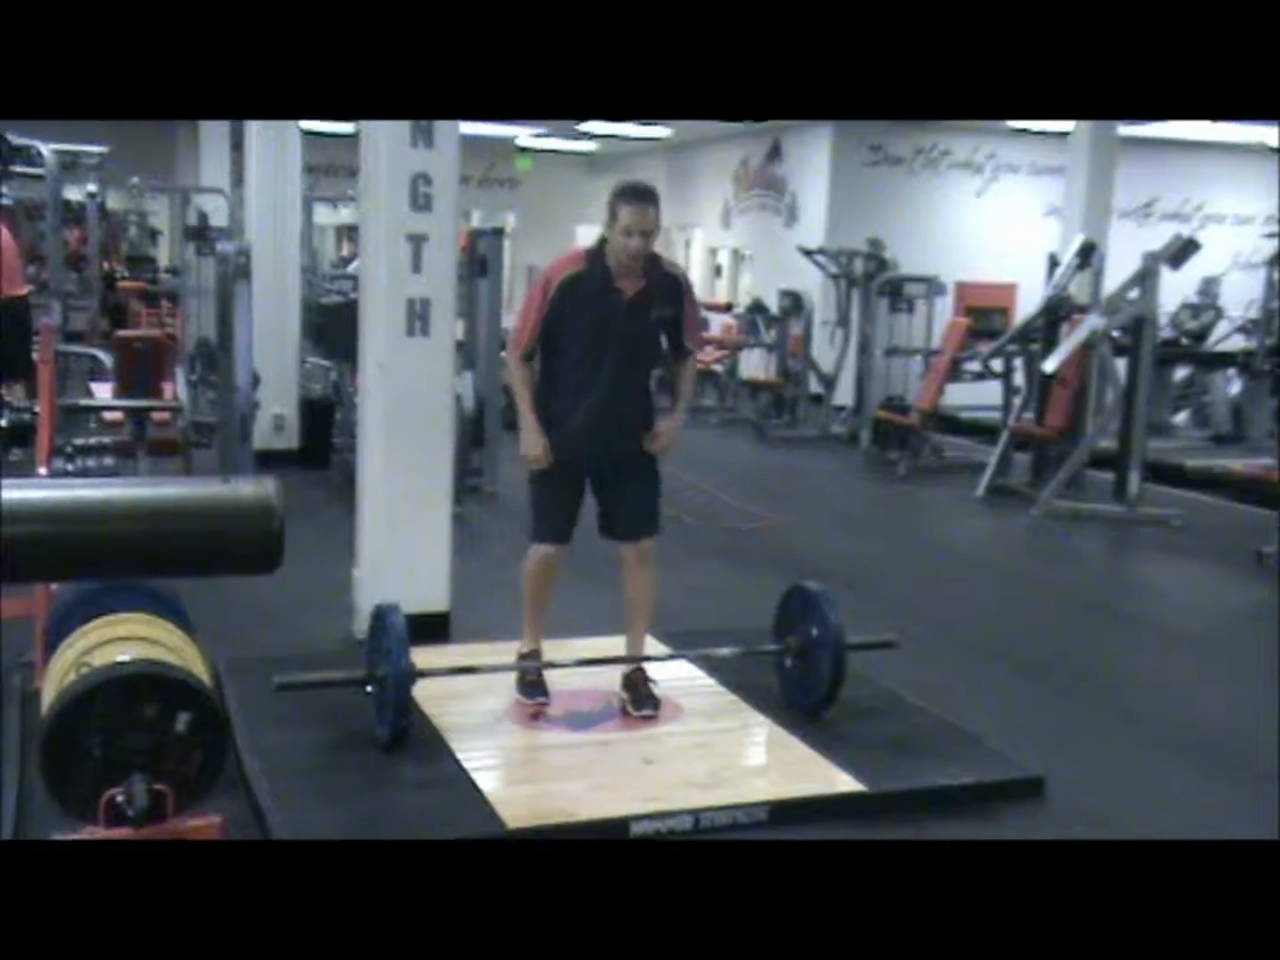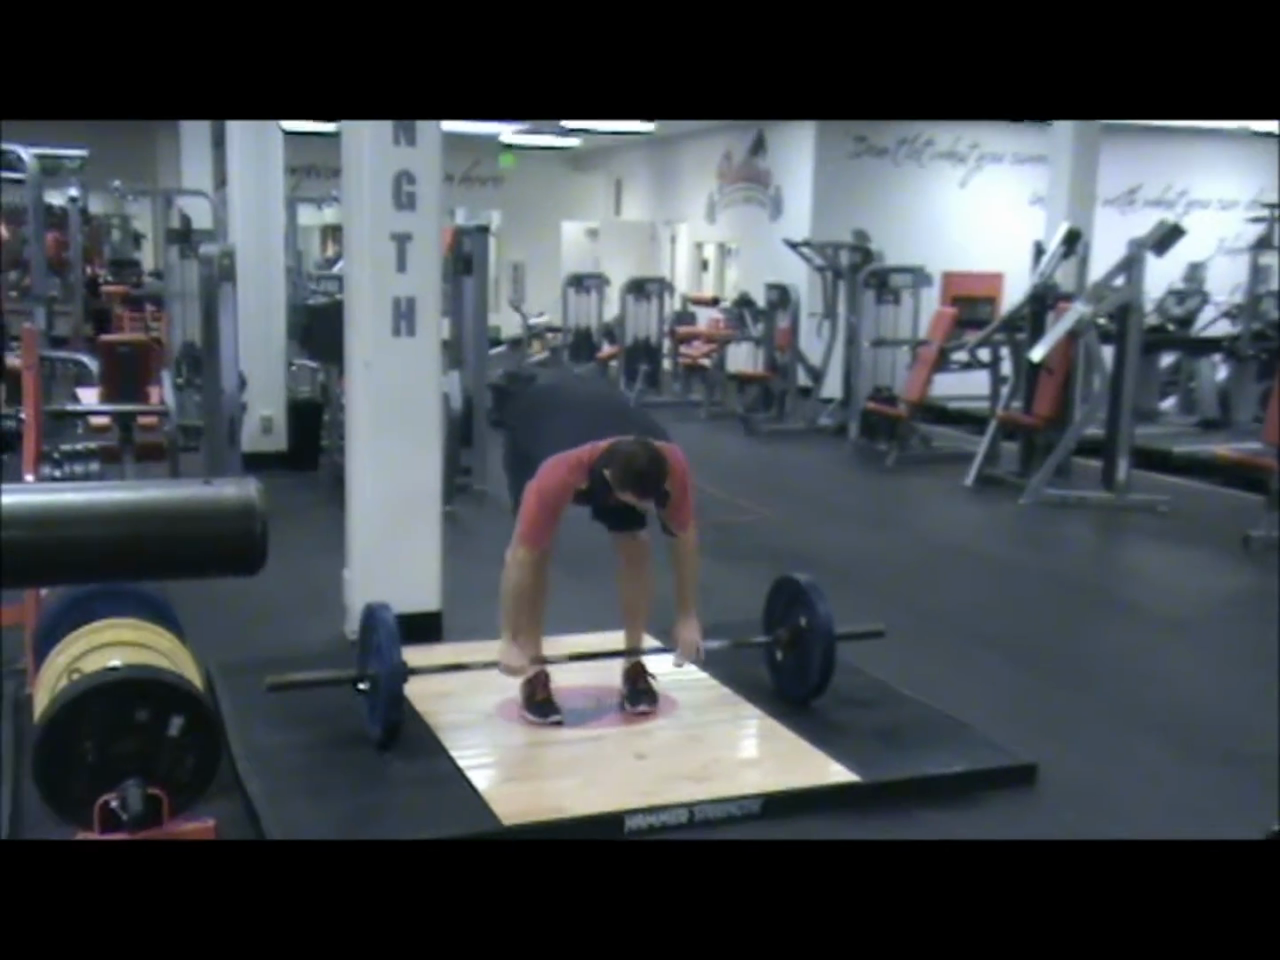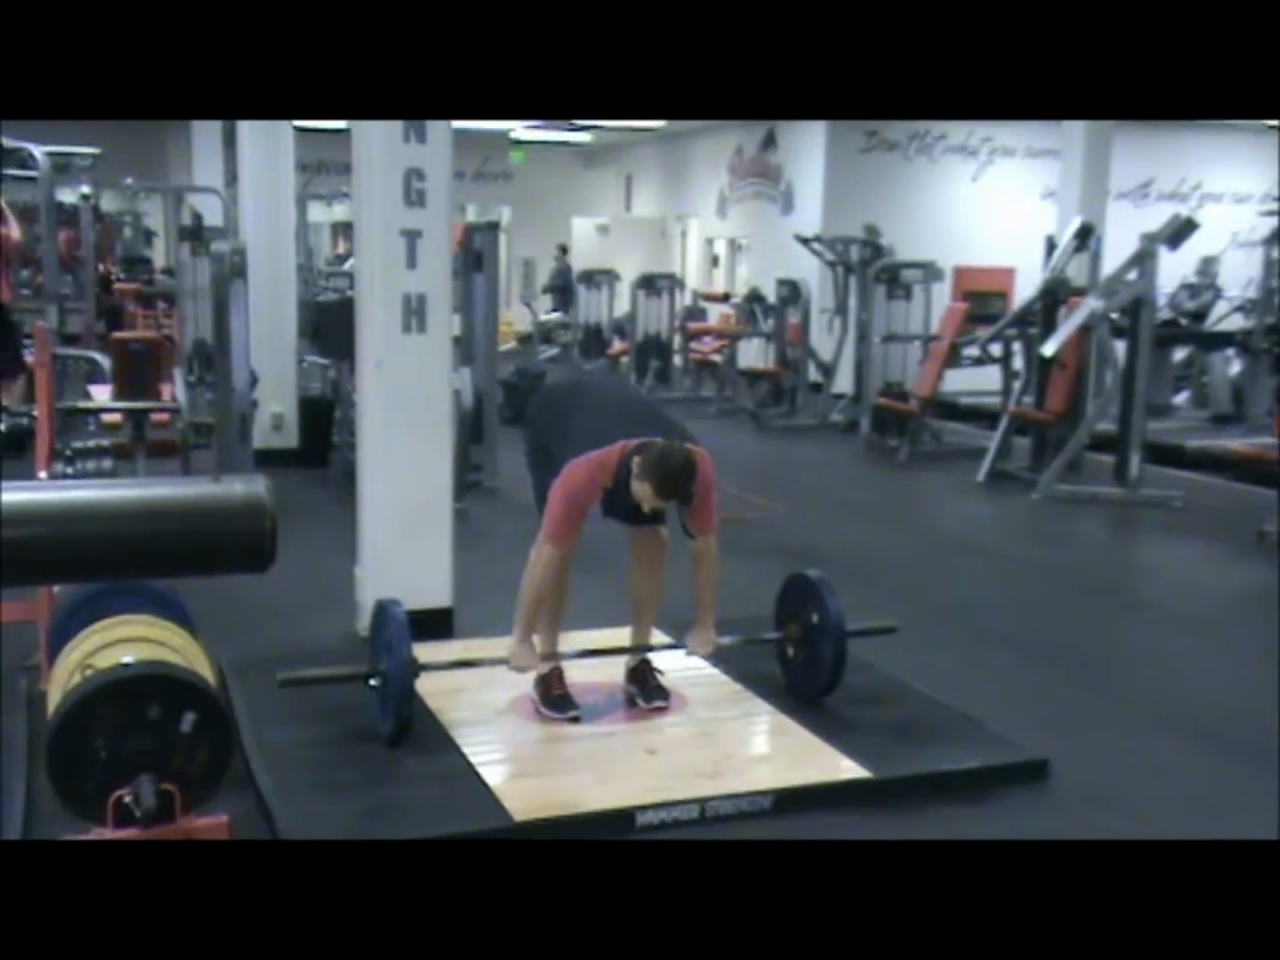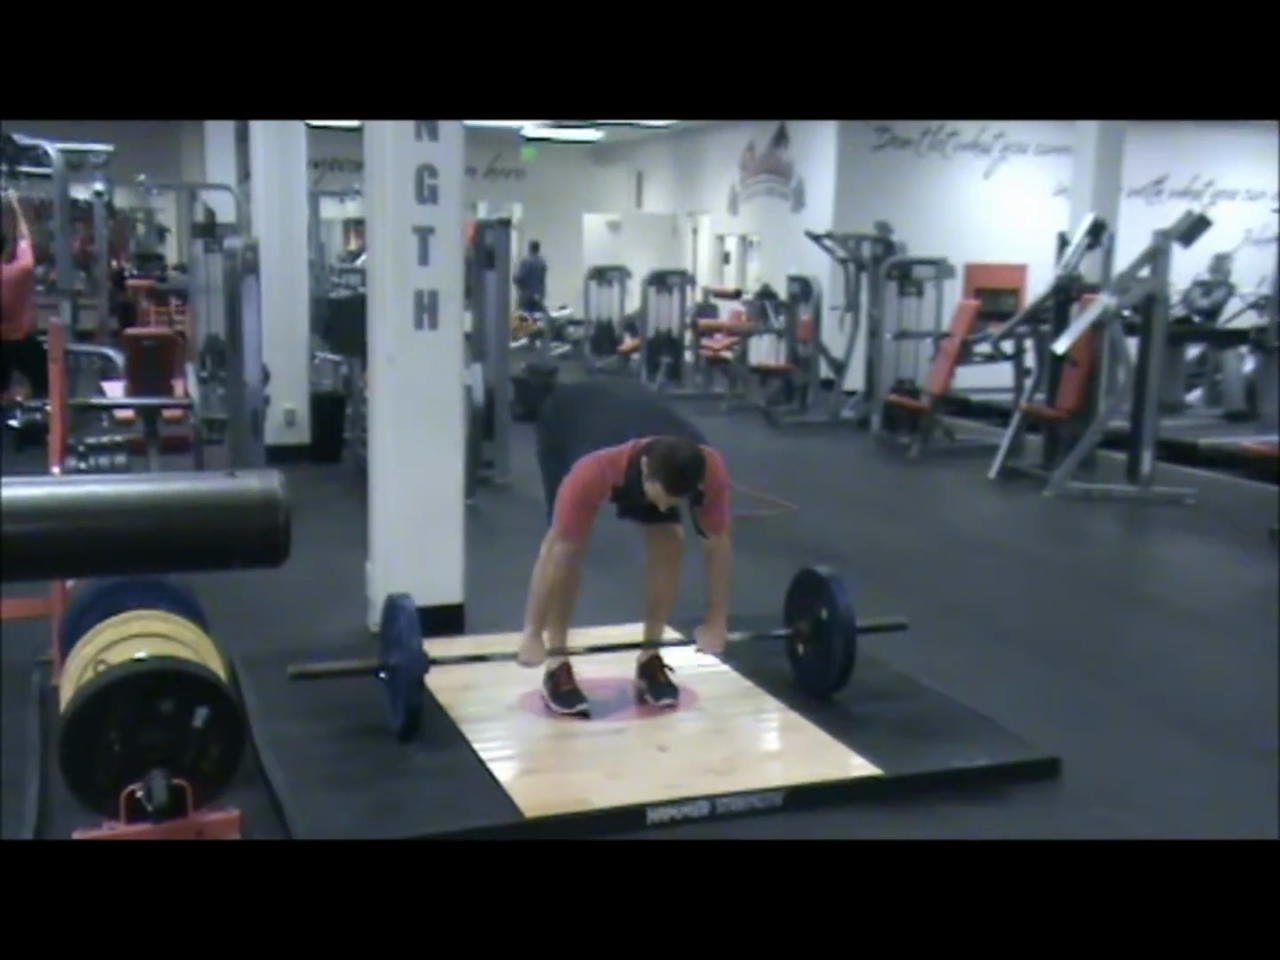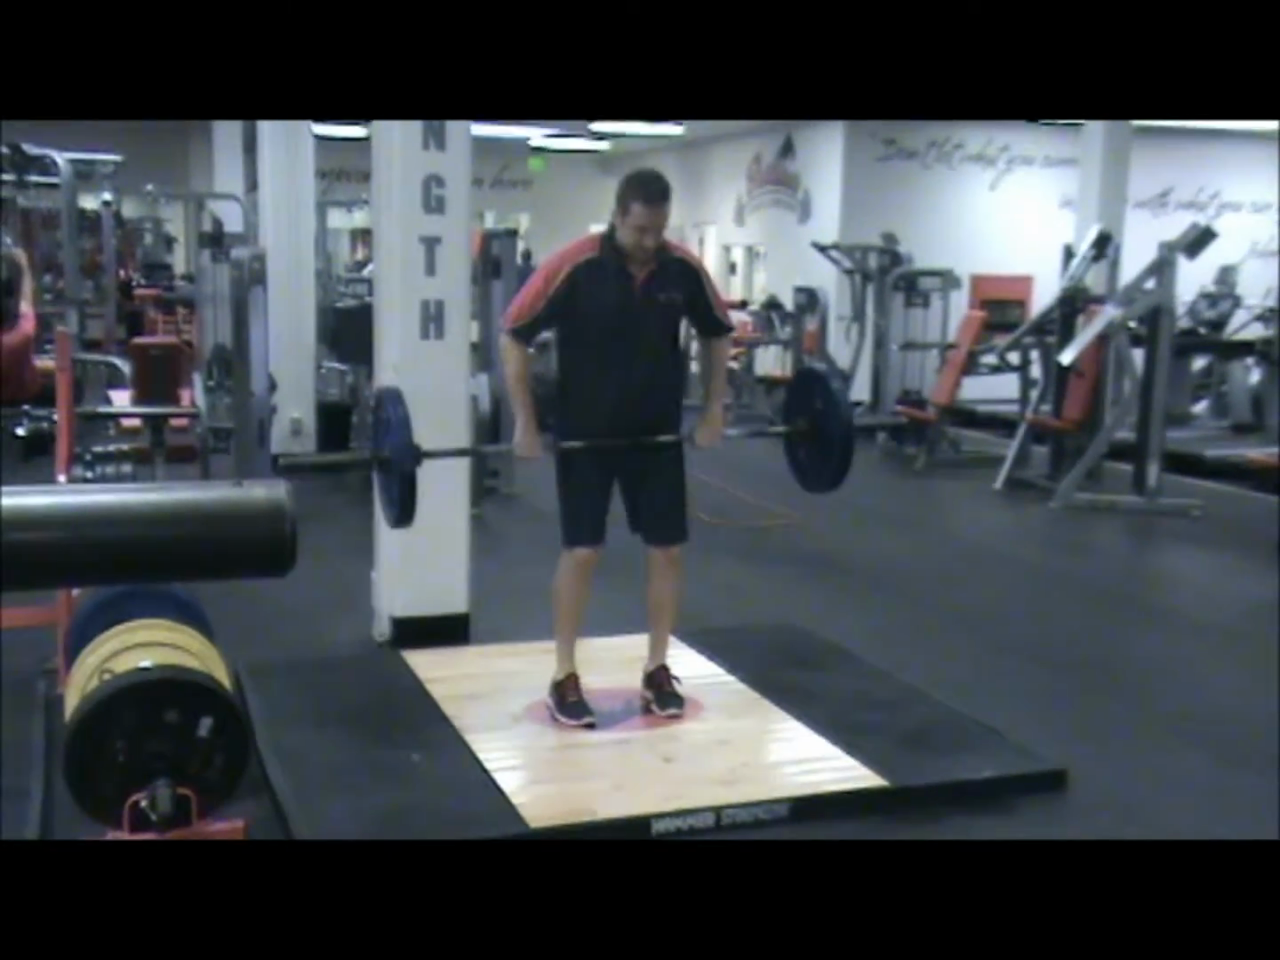
dt=1s
person 1, frame 1
left shoulder: (673, 284)
right shoulder: (563, 277)
left elbow: (685, 354)
right elbow: (519, 354)
left wrist: (676, 413)
right wrist: (529, 427)
left hip: (631, 438)
right hip: (561, 438)
left knee: (640, 549)
right knee: (547, 549)
left ankle: (635, 669)
right ankle: (529, 655)
person 1, frame 2
left shoulder: (671, 464)
right shoulder: (559, 473)
left elbow: (684, 536)
right elbow: (520, 555)
left wrist: (687, 617)
right wrist: (510, 641)
left knee: (637, 545)
right knee: (538, 549)
left ankle: (634, 666)
right ankle: (534, 674)
person 1, frame 3
left shoulder: (697, 468)
right shoulder: (585, 471)
left elbow: (705, 542)
right elbow: (546, 553)
left wrist: (705, 625)
right wrist: (521, 639)
left knee: (654, 542)
right knee: (562, 546)
left ankle: (638, 663)
right ankle: (548, 672)
person 1, frame 4
left shoulder: (710, 469)
right shoulder: (594, 470)
left elbow: (718, 541)
right elbow: (555, 549)
left wrist: (716, 622)
right wrist: (533, 634)
right hip: (564, 419)
left knee: (669, 540)
right knee: (572, 544)
left ankle: (650, 660)
right ankle: (557, 668)
person 1, frame 5
left shoulder: (685, 269)
right shoulder: (572, 265)
left elbow: (717, 333)
right elbow: (512, 335)
left wrist: (714, 409)
right wrist: (525, 424)
left hip: (658, 431)
right hip: (584, 432)
left knee: (668, 551)
right knee: (581, 553)
left ankle: (656, 671)
right ankle: (564, 678)
